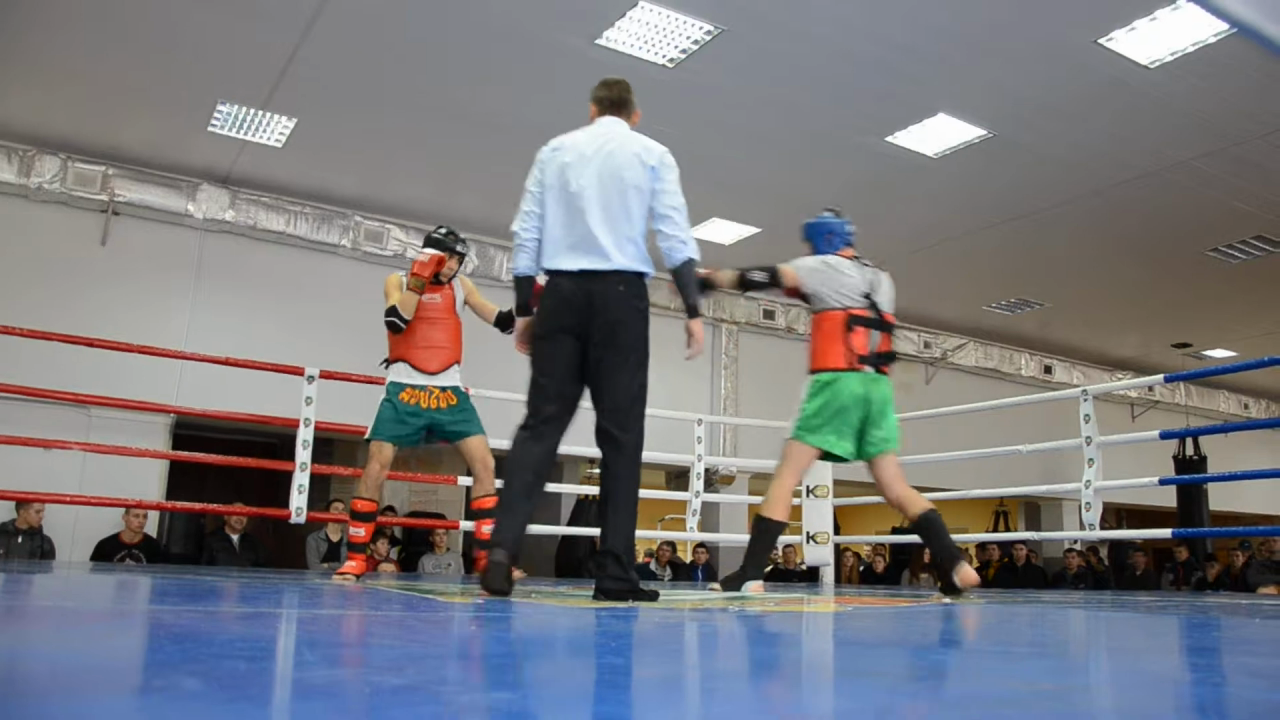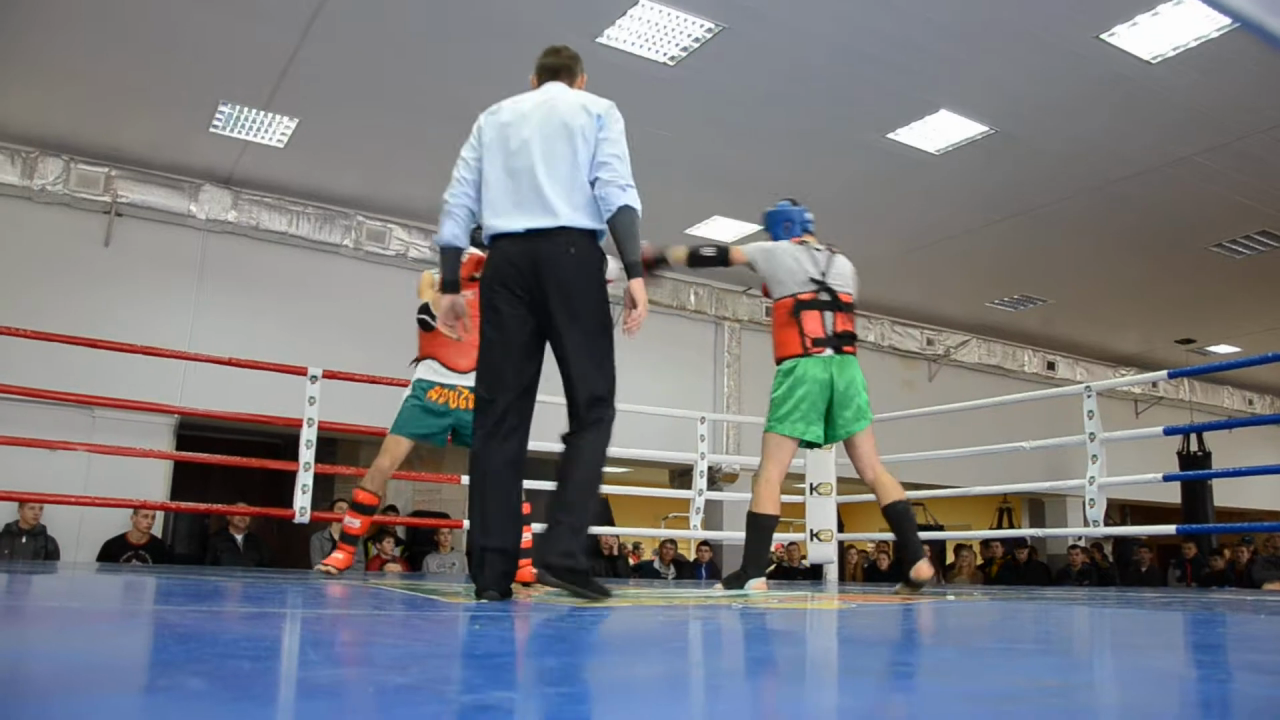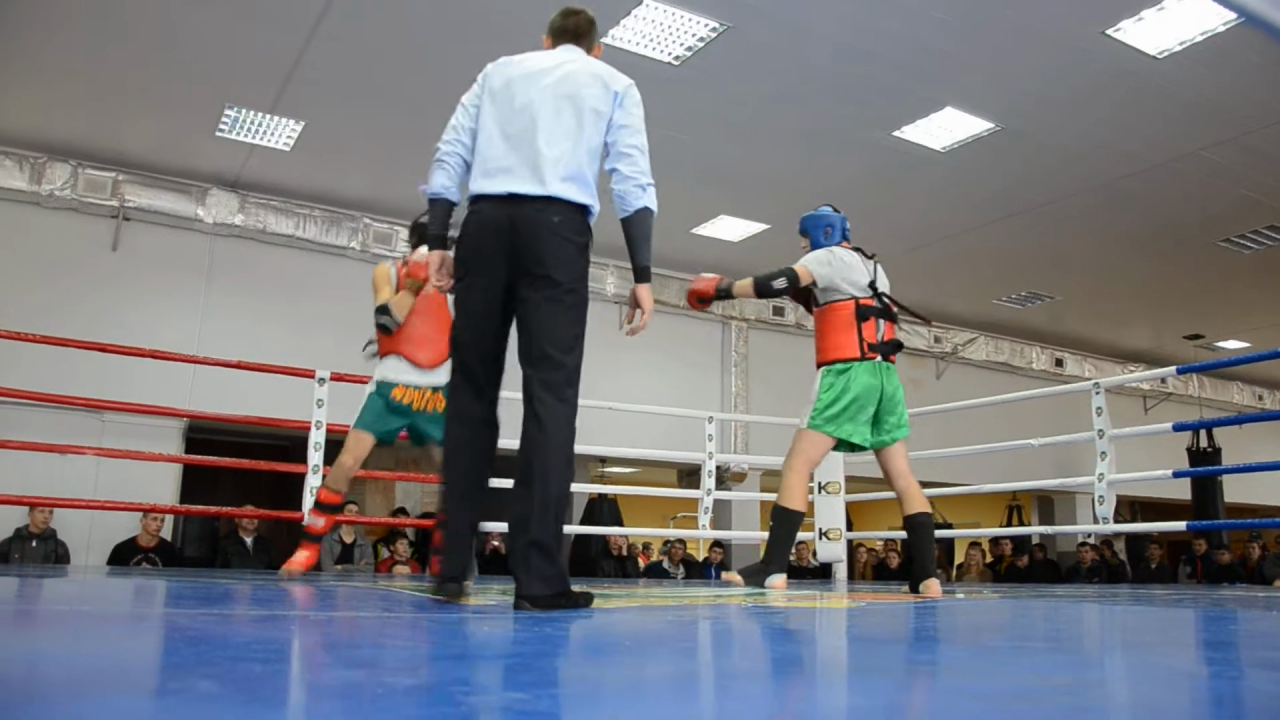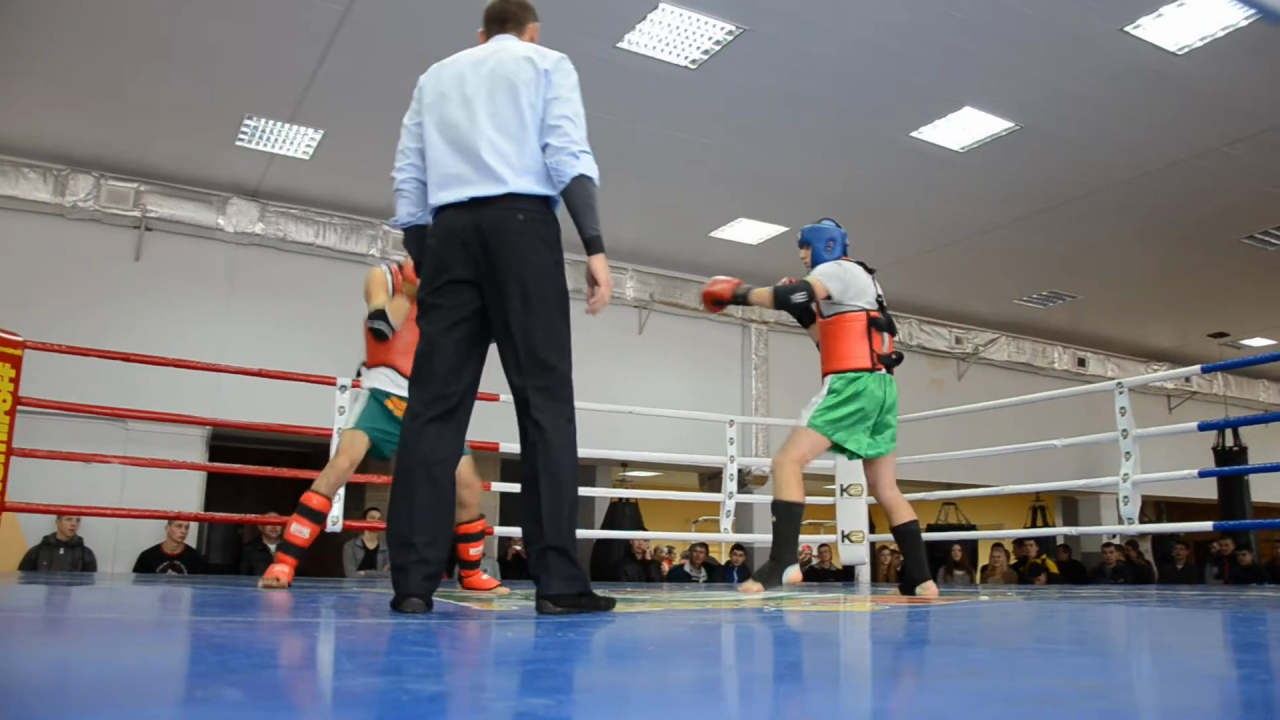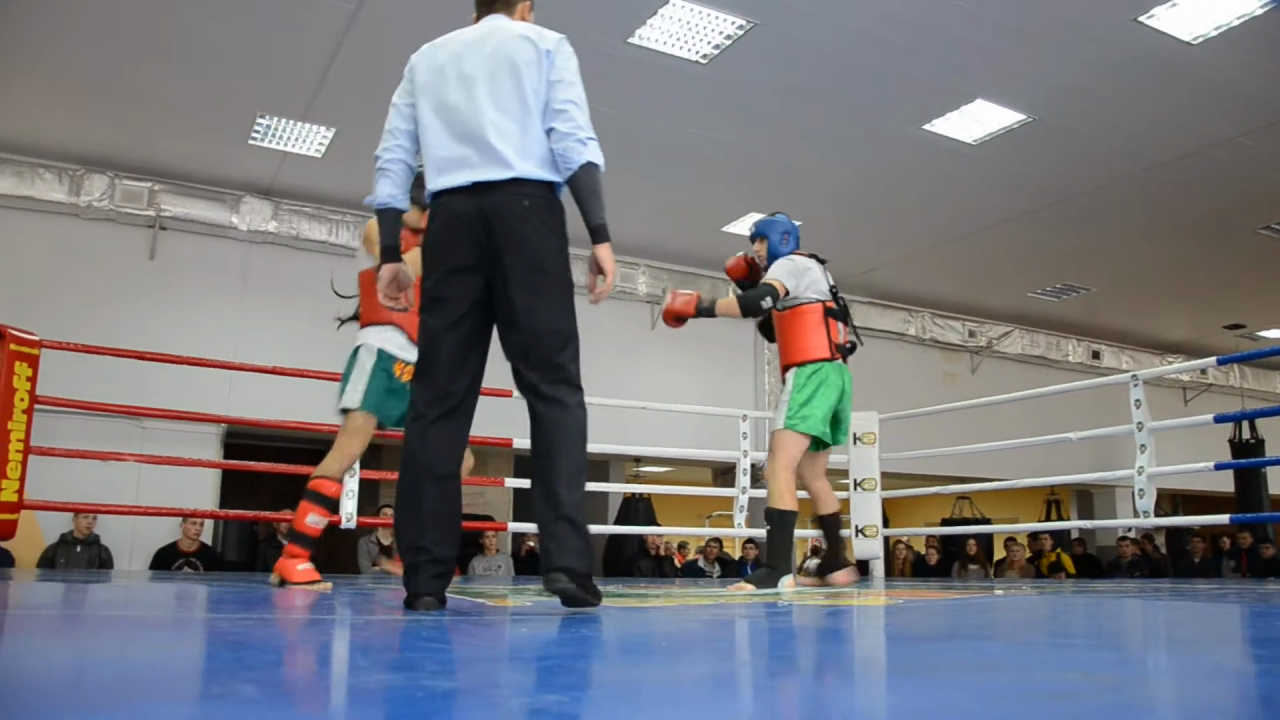
dt=0.5s
person 1, frame 1
left shoulder: (554, 150)
right shoulder: (652, 154)
left elbow: (525, 233)
right elbow: (675, 236)
left wrist: (523, 309)
right wrist: (692, 310)
left hip: (562, 293)
right hip: (619, 293)
left knee: (541, 423)
right knee: (621, 435)
left ankle: (504, 546)
right ankle: (614, 575)
person 1, frame 2
left shoulder: (494, 116)
right shoulder: (597, 110)
left elbow: (458, 202)
right elbow: (616, 190)
left wrist: (450, 286)
right wrist: (634, 272)
left hip: (507, 261)
right hip: (572, 255)
left knee: (500, 413)
right knee: (591, 403)
left ankle: (492, 572)
right ankle: (562, 548)
person 1, frame 3
left shoulder: (499, 69)
right shoulder: (614, 84)
left elbow: (450, 155)
right elbow: (632, 183)
left wrist: (440, 242)
right wrist: (642, 275)
left hip: (487, 224)
right hip: (556, 228)
left knee: (472, 393)
right knee: (550, 397)
left ankle: (455, 558)
right ankle: (538, 579)
person 1, frame 4
left shoulder: (436, 76)
right shoulder: (548, 62)
left elbow: (408, 182)
right elbow: (567, 155)
left wrist: (423, 267)
right wrist: (595, 248)
left hip: (451, 233)
right hip: (522, 224)
left knee: (435, 402)
right knee: (544, 399)
left ankle: (414, 580)
right ankle: (557, 580)
person 1, frame 5
left shoulder: (427, 57)
left elbow: (392, 159)
right elbow: (573, 140)
left wrist: (390, 254)
right wrist: (599, 234)
left hip: (452, 218)
right hip: (526, 210)
left knee: (440, 394)
right knee: (553, 386)
left ankle: (425, 579)
right ankle: (565, 560)
person 2, frame 1
left shoulder: (821, 267)
right shoulder: (880, 279)
left elbow: (764, 278)
left wrist: (704, 279)
left hip: (835, 383)
right hip: (875, 385)
left knee: (784, 479)
right knee: (895, 489)
left ankle: (749, 574)
right ankle: (955, 569)
person 2, frame 2
left shoulder: (776, 252)
right shoulder: (844, 265)
left elbow: (714, 254)
left wrist: (658, 256)
left hip: (801, 370)
right hip: (845, 367)
left knee: (770, 473)
right knee: (872, 470)
left ankle: (752, 572)
right ankle: (916, 561)
person 2, frame 3
left shoulder: (829, 257)
right shoulder: (873, 269)
left elbow: (782, 282)
left wrist: (722, 288)
right wrist: (809, 296)
left hip: (848, 373)
right hip: (885, 375)
left knee: (797, 466)
right knee: (903, 480)
left ankle: (772, 568)
right ankle: (928, 576)
person 2, frame 4
left shoulder: (836, 270)
right shoulder: (865, 284)
left elbow: (792, 295)
left wrist: (736, 294)
right wrist: (805, 315)
left hip: (850, 383)
right hip: (881, 385)
left knee: (787, 463)
right knee: (885, 489)
left ankle: (782, 564)
right ankle: (920, 578)
person 2, frame 5
left shoulder: (793, 264)
right shoulder: (802, 276)
left elbow: (758, 302)
right elbow: (772, 331)
left wrist: (698, 306)
right wrist: (748, 285)
left hip: (811, 375)
right hip: (830, 376)
left knee: (779, 470)
right knee: (812, 476)
left ankle: (777, 570)
right ankle: (837, 563)
person 3, frame 1
left shoulder: (462, 286)
right shoulder: (398, 281)
left elbow: (504, 324)
right elbow: (395, 323)
right wrist: (420, 277)
left hip: (449, 392)
right hip: (404, 389)
left knee: (484, 464)
right knee: (374, 471)
left ankle: (486, 554)
right ankle: (355, 558)
person 3, frame 2
right shoulder: (433, 279)
right elbow: (427, 321)
right wrist: (458, 275)
left hip: (475, 394)
right hip: (431, 389)
right knee: (384, 466)
right ankle: (345, 550)
person 3, frame 3
right shoulder: (387, 273)
right elbow: (386, 321)
right wrist: (414, 277)
left hip: (437, 391)
right hip: (392, 387)
right knee: (346, 466)
right ankle: (310, 546)
person 3, frame 4
right shoulder: (383, 275)
right elbow: (380, 328)
right wrist: (411, 285)
right hip: (383, 394)
left knee: (469, 487)
right knee: (341, 464)
left ankle: (471, 572)
right ankle: (283, 562)
person 3, frame 5
right shoulder: (382, 229)
right wrist: (427, 245)
left hip: (419, 368)
right hip: (381, 354)
left knee: (458, 463)
right knee: (350, 445)
right ankle: (292, 558)
